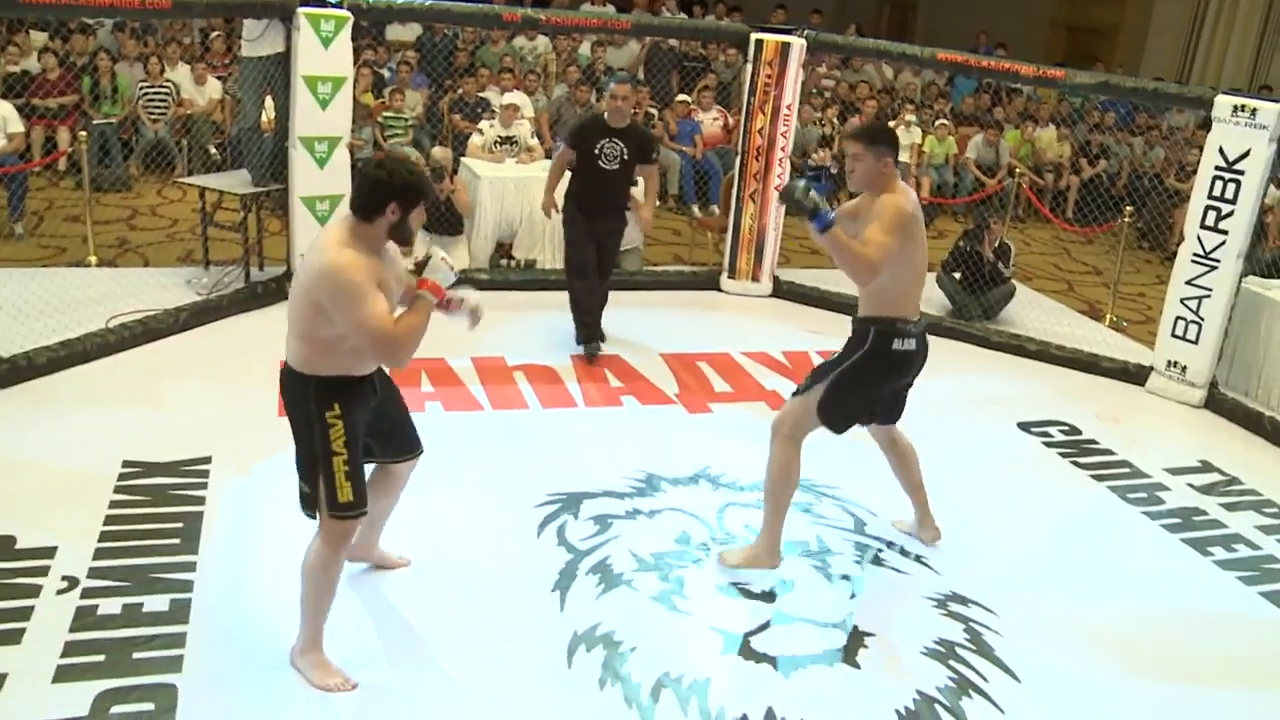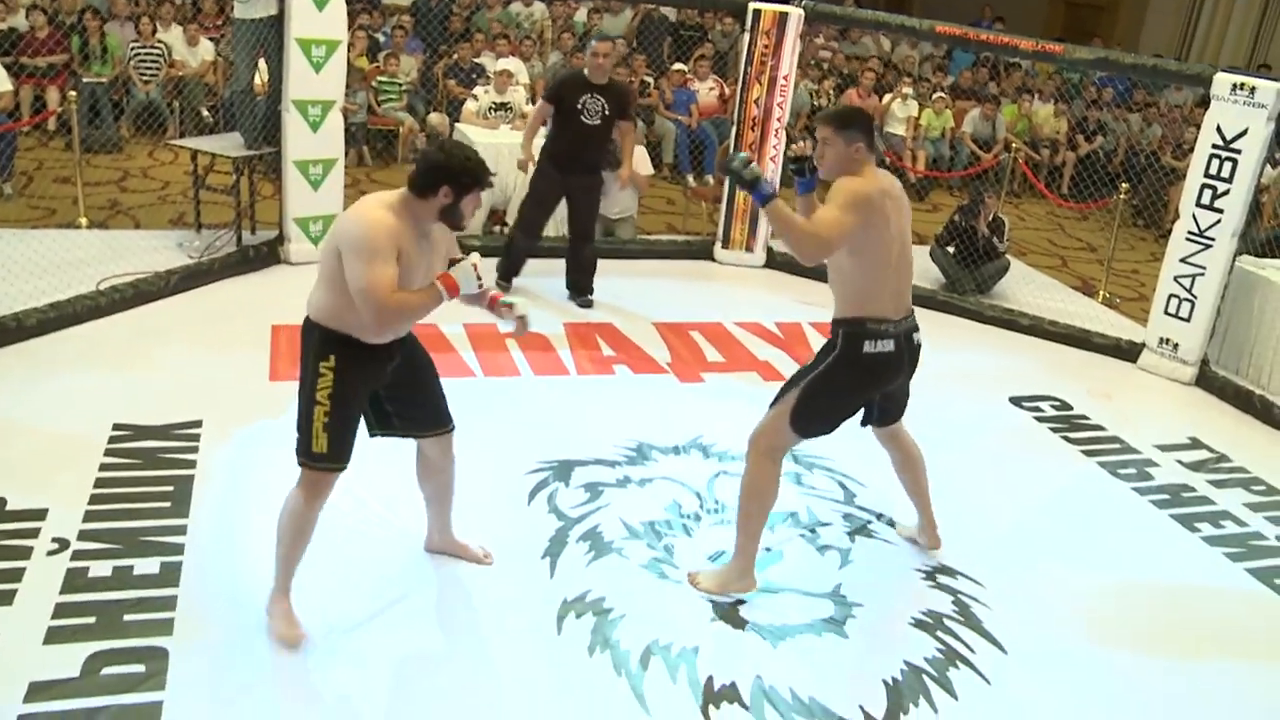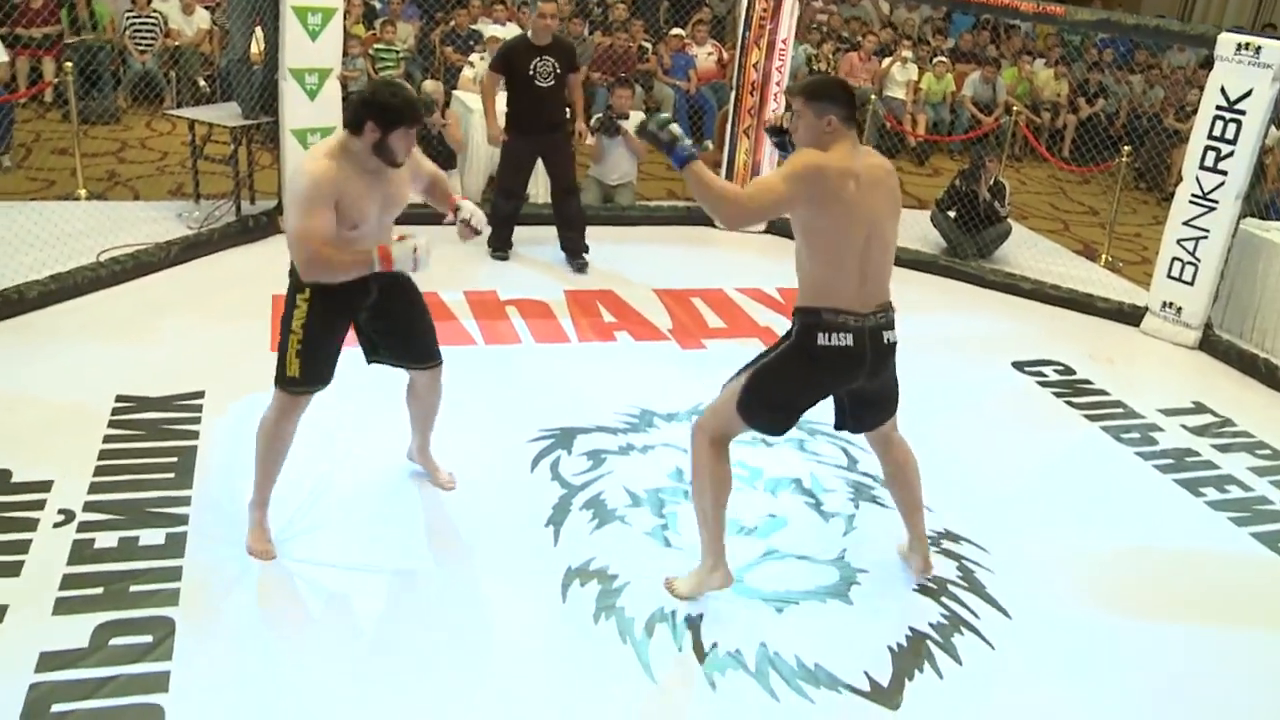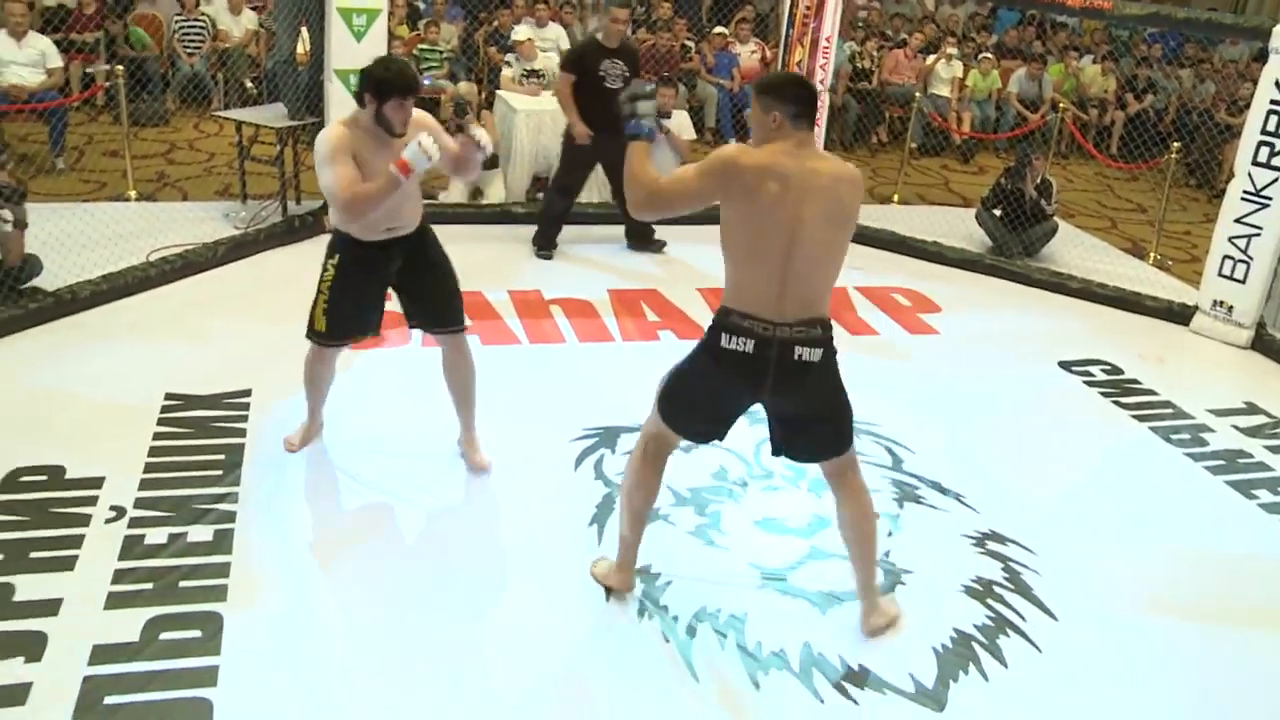
dt=0.5s
person 1, frame 1
left shoulder: (893, 206)
right shoulder: (881, 198)
left elbow: (864, 270)
right elbow: (839, 228)
left wrist: (818, 216)
right wrist: (818, 195)
left hip: (880, 341)
right hip: (904, 341)
left knee: (787, 427)
right knee: (885, 430)
left ankle: (766, 547)
right ankle: (924, 521)
person 1, frame 2
left shoulder: (856, 190)
right shoulder: (886, 186)
left elbow: (810, 247)
right elbow: (818, 231)
left wrist: (763, 192)
right wrist: (804, 184)
left hip: (859, 345)
right hip: (899, 341)
left knee: (764, 444)
right knee: (892, 432)
left ankle: (739, 573)
right ankle: (928, 530)
person 1, frame 3
left shoulder: (816, 168)
right shoulder: (883, 169)
left elbow: (736, 213)
left wrist: (681, 154)
left hip: (821, 339)
right hip: (878, 337)
left knee: (709, 430)
right knee: (885, 436)
left ankle: (712, 566)
right ankle: (919, 551)
person 1, frame 4
left shoulder: (741, 165)
right shoulder: (849, 181)
left elbow: (645, 203)
left wrist: (639, 132)
left hip: (735, 345)
right hip: (809, 356)
left knee: (652, 440)
right knee: (846, 477)
left ankle: (620, 567)
right ankle: (871, 606)
person 2, frame 1
left shoulder: (373, 237)
right shoulder: (341, 266)
left elbow: (398, 286)
right elbow: (395, 348)
left wrist: (446, 299)
right wrist: (431, 290)
left hip: (362, 374)
right hip: (322, 392)
left knee: (402, 457)
right knee: (340, 523)
left ankle: (367, 548)
right ankle: (308, 645)
person 2, frame 2
left shoulder: (436, 225)
right shoulder: (372, 224)
left elbow: (454, 272)
right elbow: (382, 316)
left wrist: (494, 301)
right wrist: (449, 283)
left hip: (394, 345)
right hip: (337, 350)
left knee: (438, 439)
right knee: (319, 478)
left ankle: (440, 534)
right ankle: (281, 592)
person 2, frame 3
left shoulder: (391, 152)
right shoulder: (318, 174)
left elbow: (431, 181)
right elbow: (310, 263)
left wrist: (461, 208)
right wrist: (386, 255)
left hip: (381, 276)
right hip: (322, 288)
left knee: (428, 369)
right knee: (291, 399)
left ankle: (421, 450)
right ankle: (259, 510)
person 2, frame 4
left shoulder: (420, 125)
right shoulder: (335, 141)
left elbow: (463, 171)
right elbow: (351, 208)
left wrist: (473, 151)
right wrist: (402, 166)
left hip: (415, 241)
right hip: (356, 249)
left knee: (454, 336)
right knee: (325, 345)
left ankle: (469, 434)
right ankle: (312, 422)
person 3, frame 1
left shoulder: (642, 137)
right shoulder: (586, 127)
left elbow: (651, 175)
right elbow: (562, 159)
left wrist: (647, 207)
right wrist: (548, 193)
left hip: (612, 216)
right hip: (578, 211)
left knee: (601, 273)
right knee: (581, 271)
left ankle: (590, 323)
right ankle: (588, 335)
person 3, frame 2
left shoulder: (620, 94)
right shoulder: (565, 84)
left elbow: (627, 131)
right elbow: (540, 114)
left wrist: (626, 165)
right wrist: (526, 148)
left hip: (590, 174)
right hip: (552, 167)
left knee: (584, 233)
right knee: (530, 221)
left ankle: (580, 288)
right ankle: (505, 274)
person 3, frame 3
left shoulder: (565, 49)
right shoulder: (512, 49)
left elbow: (574, 83)
right elbow: (489, 84)
left wrist: (580, 119)
right wrist: (492, 123)
left hip: (557, 131)
right hip: (519, 133)
left knee: (567, 189)
right knee: (509, 189)
left ankle: (575, 250)
right ankle: (499, 243)
person 3, frame 4
left shoulder: (631, 52)
right shoulder: (583, 51)
right elbow: (561, 85)
right wrist: (575, 121)
left hip: (619, 131)
right hip: (586, 132)
right knee: (566, 185)
left ankle: (640, 236)
right ankle: (544, 241)
